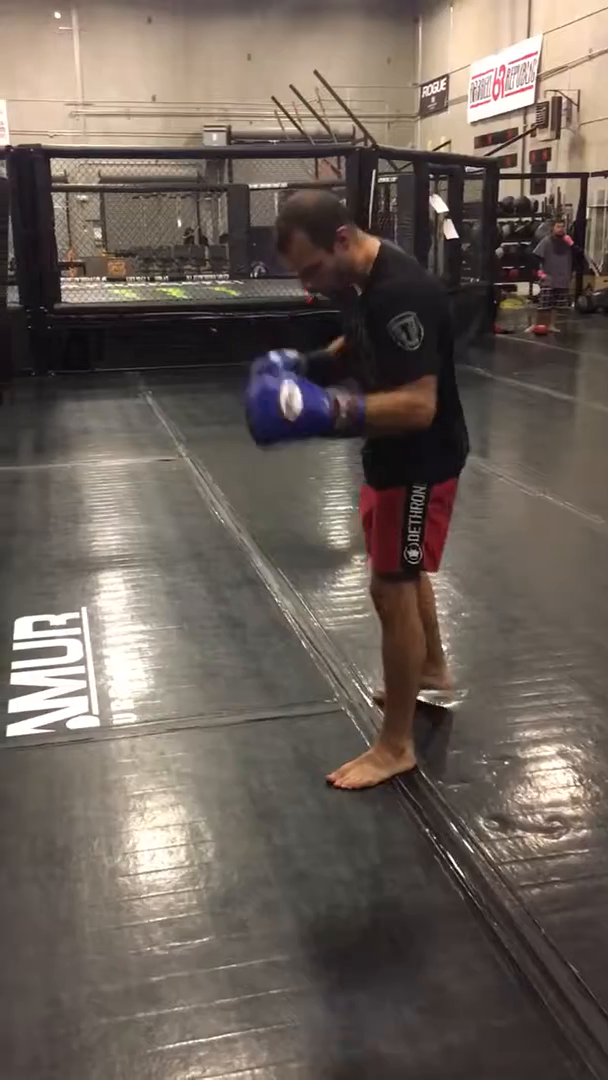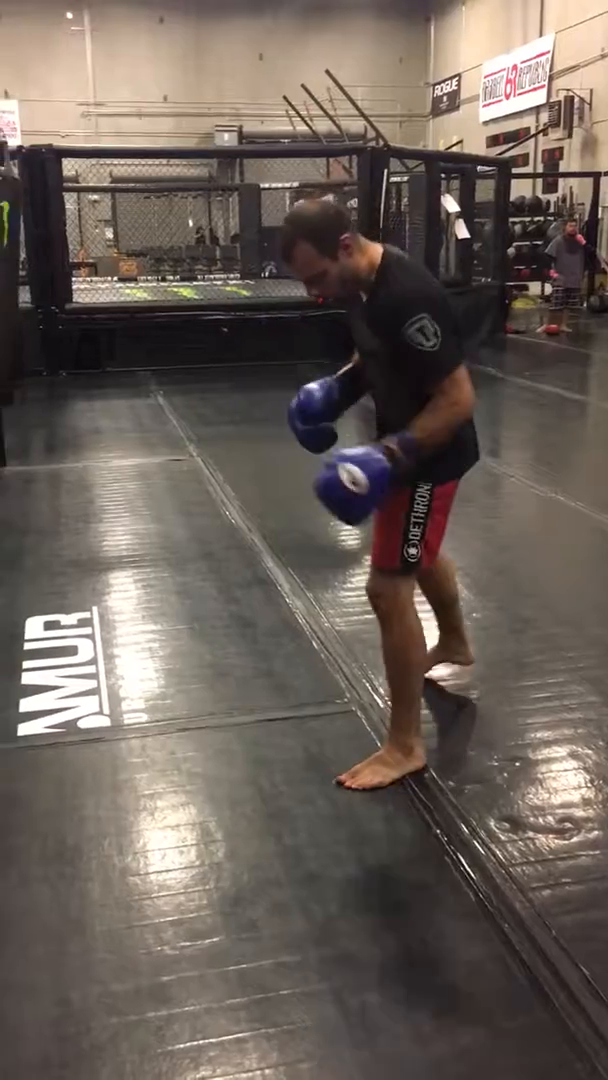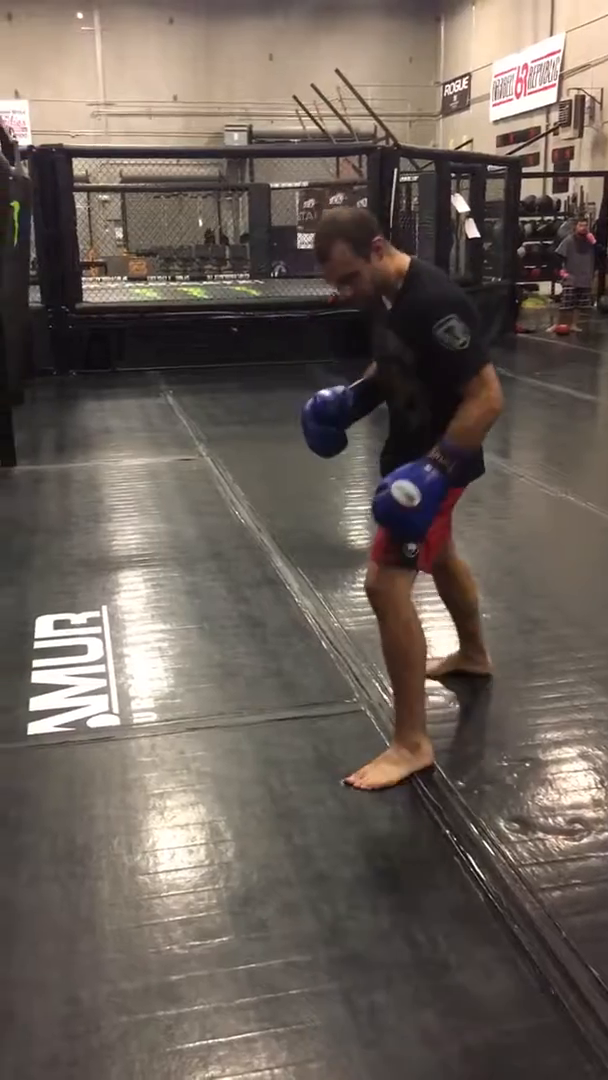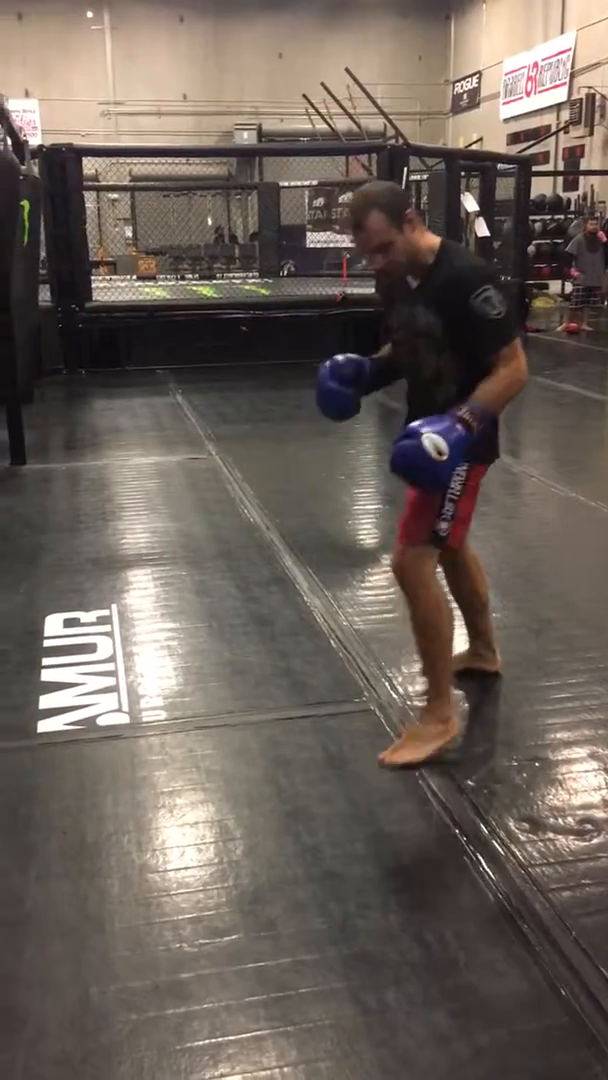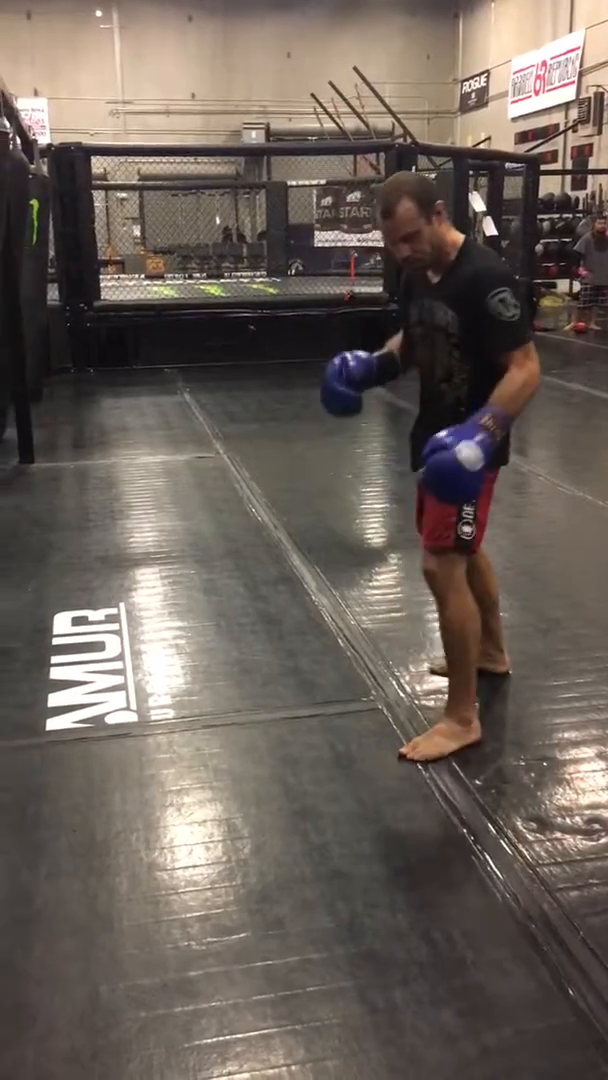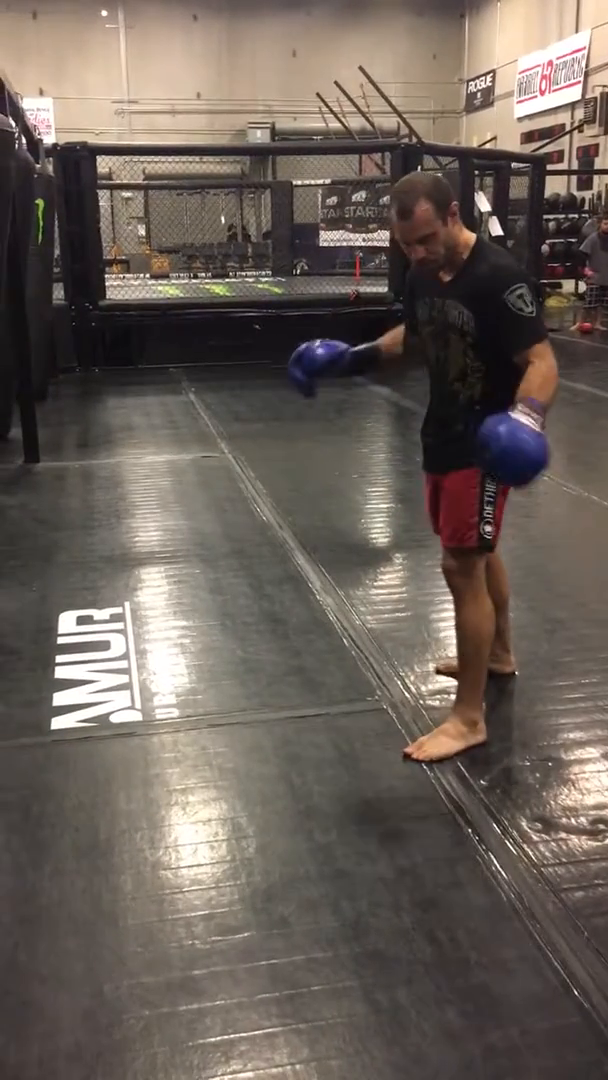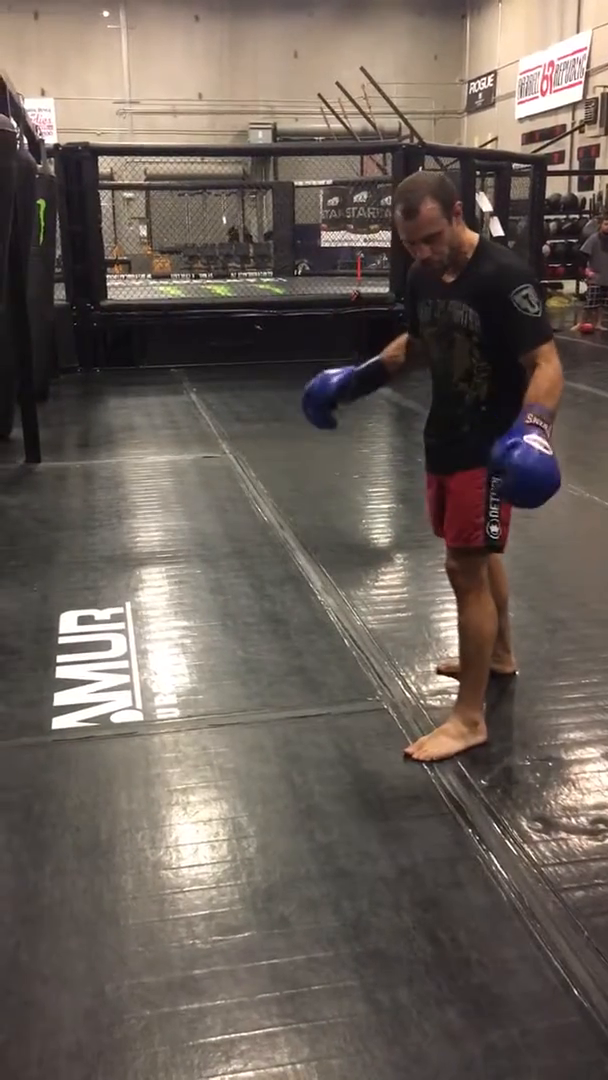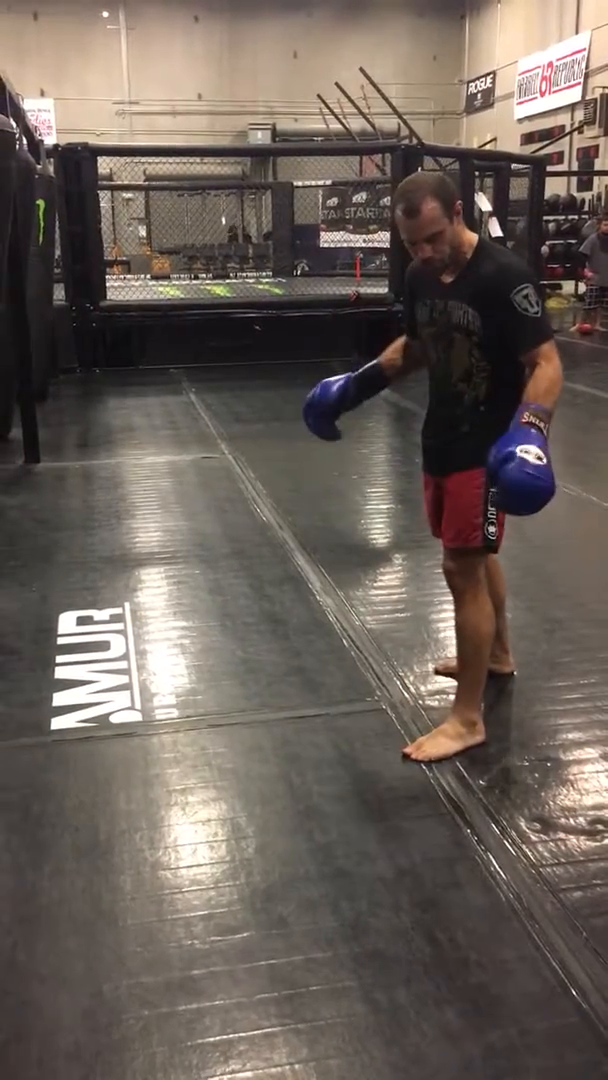
dt=0.2s
person 1, frame 1
left shoulder: (403, 293)
right shoulder: (356, 279)
left elbow: (418, 405)
left wrist: (323, 412)
right wrist: (310, 365)
left hip: (421, 460)
right hip: (390, 451)
left knee: (391, 589)
right knee: (402, 570)
left ankle: (397, 744)
right ankle: (432, 666)
person 1, frame 2
left shoulder: (408, 297)
right shoulder: (363, 284)
left elbow: (458, 400)
left wrist: (388, 457)
right wrist: (338, 387)
left hip: (427, 458)
right hip: (404, 447)
left knee: (388, 587)
right knee: (419, 558)
left ankle: (406, 743)
right ankle: (455, 643)
person 1, frame 3
left shoulder: (435, 303)
right shoulder: (386, 293)
left elbow: (486, 398)
left wrist: (435, 468)
right wrist: (353, 397)
left hip: (437, 457)
right hip: (413, 446)
left knee: (386, 584)
right knee: (437, 554)
left ankle: (411, 741)
right ankle: (473, 652)
person 1, frame 4
left shoulder: (466, 277)
right shoulder: (399, 279)
left elbow: (513, 368)
left wrist: (460, 426)
right wrist: (366, 370)
left hip: (457, 440)
right hip: (427, 427)
left knee: (413, 563)
right knee: (450, 545)
left ankle: (440, 712)
right ankle: (483, 650)
person 1, frame 5
left shoulder: (485, 277)
right shoulder: (415, 275)
left elbow: (525, 368)
left wrist: (482, 431)
right wrist: (375, 365)
left hip: (468, 443)
right hip: (435, 434)
left knee: (443, 567)
right knee: (465, 550)
left ankle: (462, 717)
right ankle: (492, 650)
person 1, frame 6
left shoulder: (500, 277)
right shoulder: (422, 273)
left elbow: (542, 361)
left wrist: (526, 415)
right wrist: (352, 356)
left hip: (482, 444)
right hip: (442, 436)
left knee: (463, 567)
right knee: (477, 551)
left ankle: (468, 718)
right ankle: (499, 652)
person 1, frame 7
left shoulder: (504, 276)
right shoulder: (423, 275)
left elbow: (546, 364)
left wrist: (534, 427)
right wrist: (358, 378)
left hip: (489, 446)
right hip: (444, 438)
left knee: (466, 568)
right knee: (478, 553)
left ankle: (469, 718)
right ankle: (500, 652)
person 1, frame 8
left shoulder: (503, 276)
right shoulder: (420, 275)
left elbow: (546, 364)
left wrist: (529, 429)
right wrist: (358, 384)
left hip: (486, 447)
right hip: (441, 439)
left knee: (462, 567)
right knee: (474, 553)
left ankle: (467, 717)
right ankle: (497, 652)
